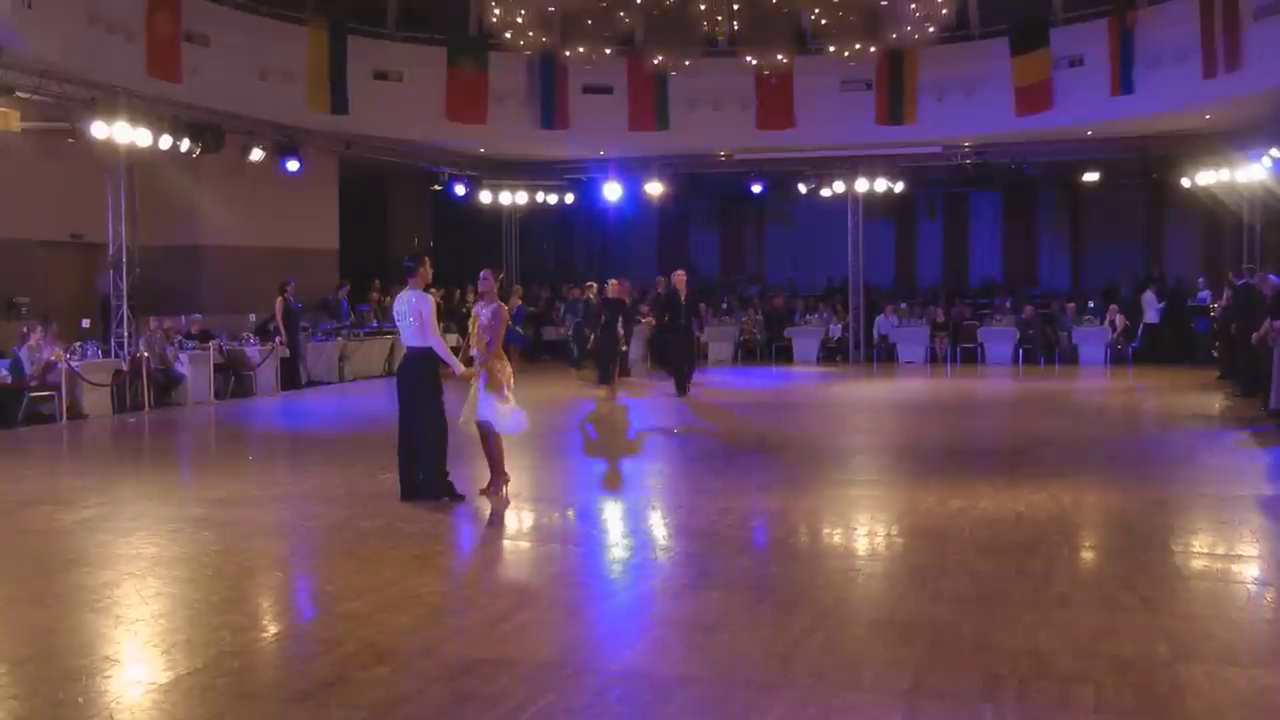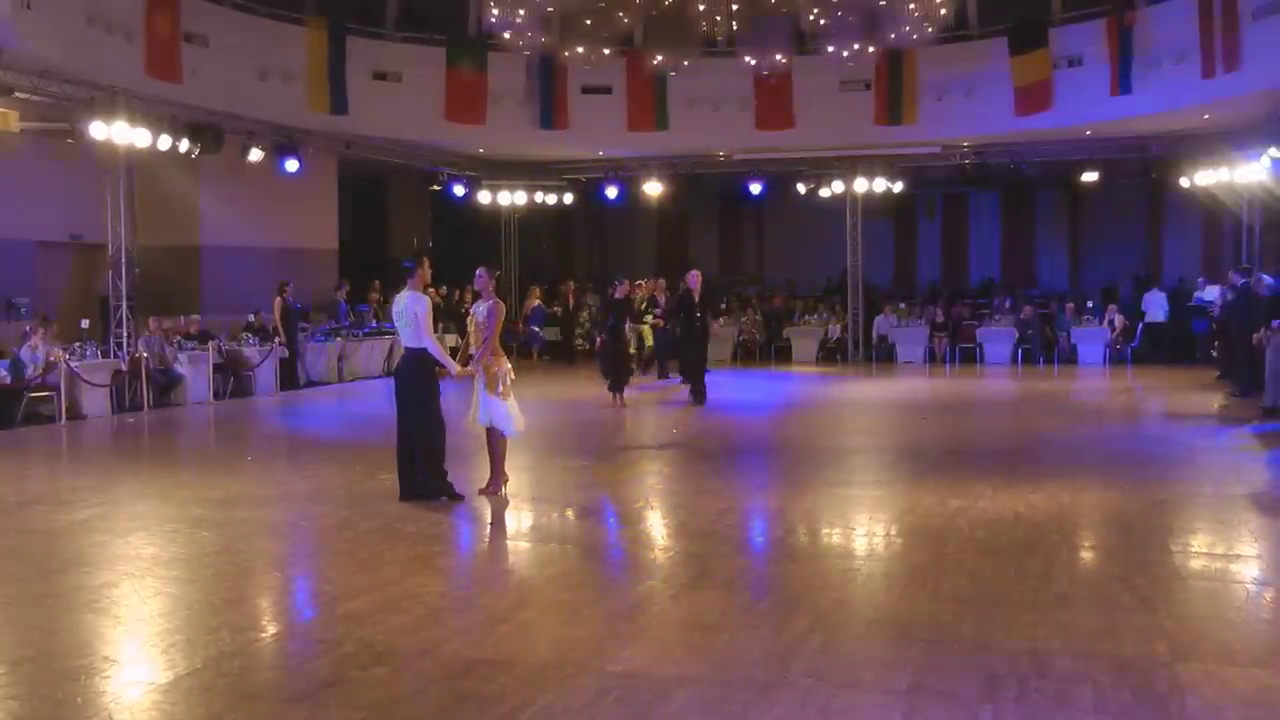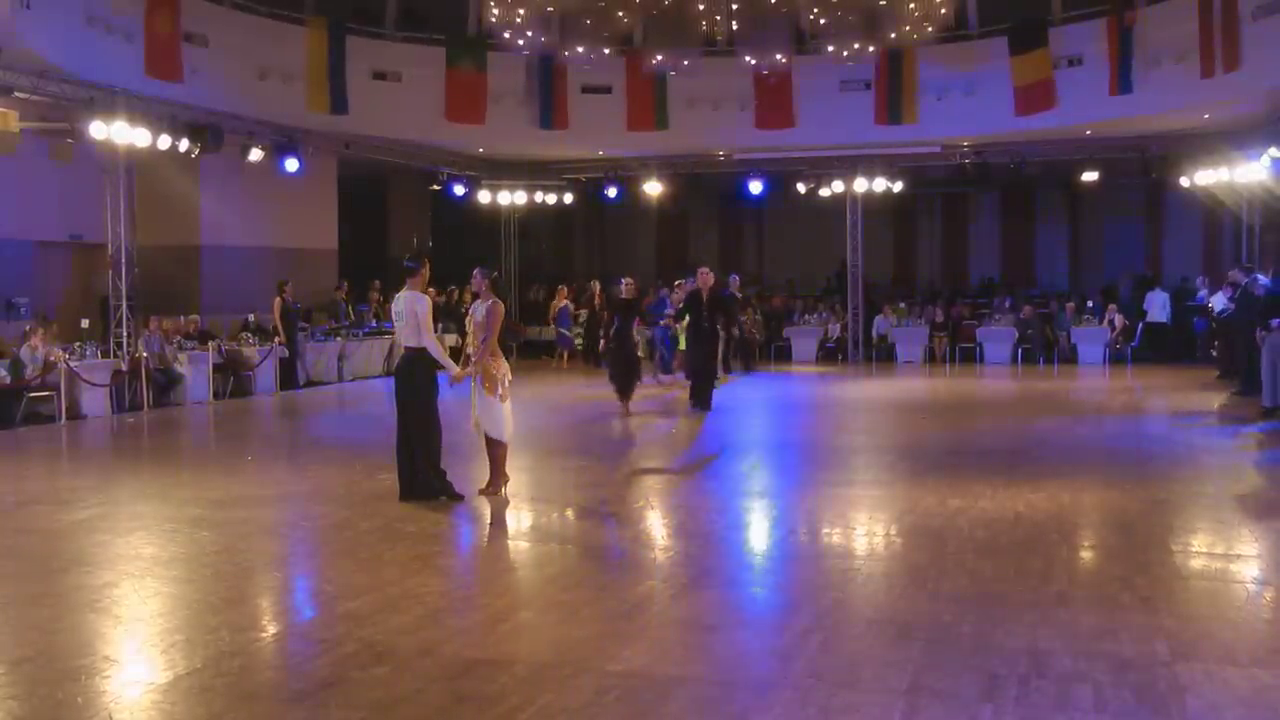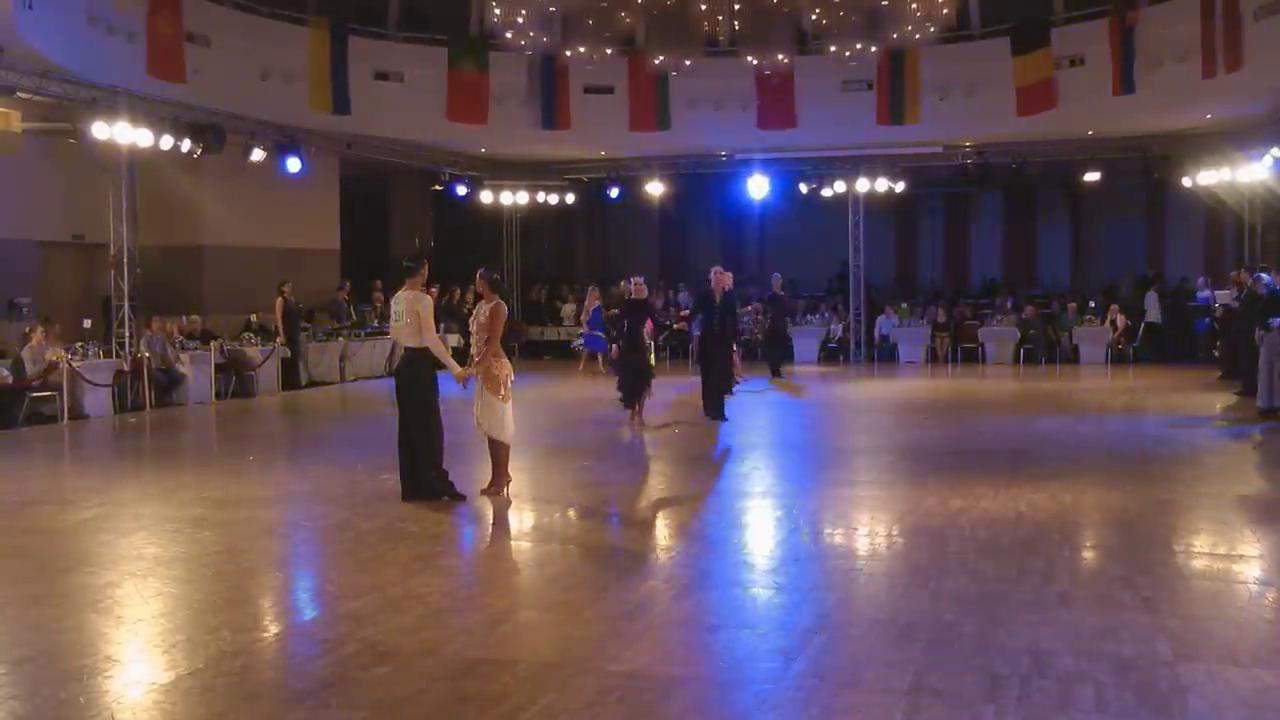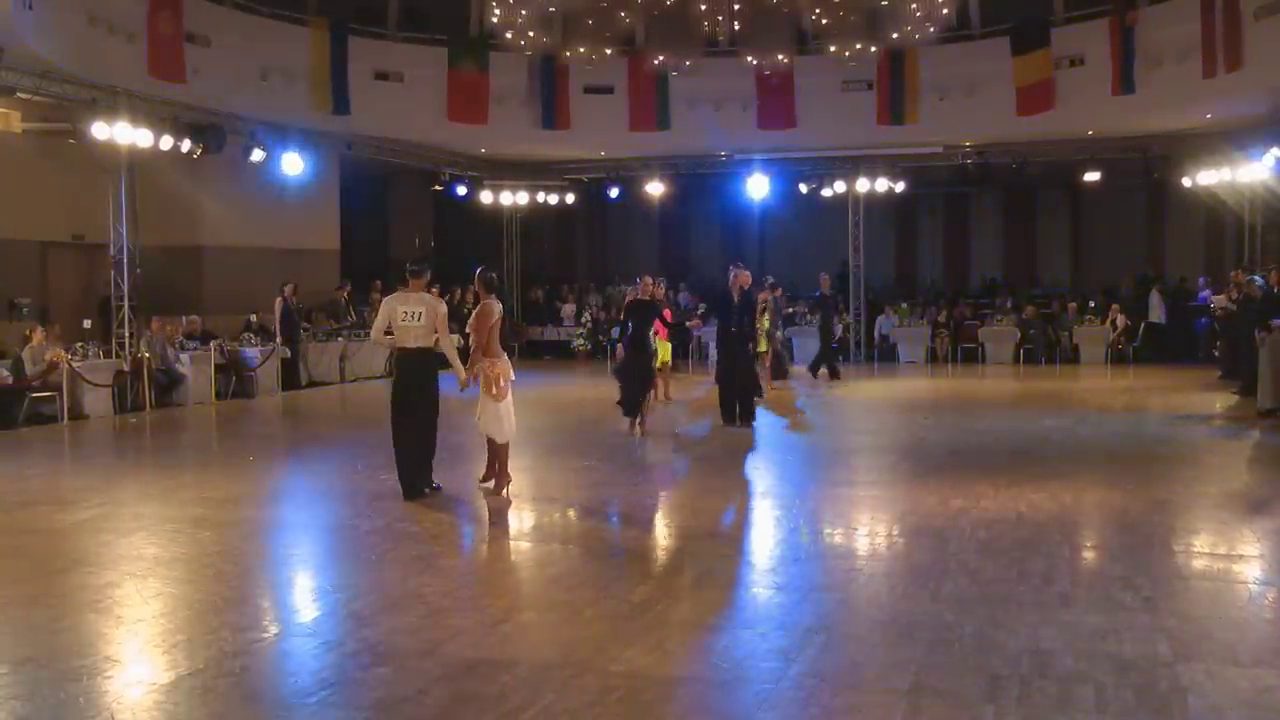
dt=1s
person 1, frame 1
left shoulder: (399, 301)
right shoulder: (424, 299)
right elbow: (434, 339)
right wrist: (458, 366)
left hip: (409, 363)
right hip: (424, 365)
left knee: (409, 426)
right knee: (432, 425)
left ankle: (410, 486)
right ankle: (434, 485)
person 1, frame 2
left shoulder: (399, 300)
right shoulder: (421, 300)
right elbow: (429, 340)
left wrist: (437, 365)
right wrist: (452, 366)
left hip: (406, 363)
right hip: (420, 366)
left knee: (408, 426)
right knee: (430, 426)
left ankle: (410, 486)
right ankle: (433, 484)
person 1, frame 3
left shoulder: (397, 300)
right shoulder: (421, 300)
right elbow: (429, 340)
right wrist: (452, 368)
left hip: (405, 362)
right hip: (420, 365)
left knee: (407, 425)
right knee: (427, 425)
left ankle: (410, 485)
right ankle: (431, 484)
person 1, frame 4
left shoulder: (396, 299)
right shoulder: (422, 300)
right elbow: (431, 340)
right wrist: (455, 368)
left hip: (405, 363)
right hip: (420, 364)
left knee: (408, 426)
right knee: (428, 425)
left ankle: (412, 486)
right ankle: (433, 484)
person 1, frame 5
left shoulder: (391, 302)
right shoulder: (436, 304)
left elbow: (376, 335)
right elbow: (445, 342)
right wrist: (460, 372)
left hip: (403, 364)
right hip: (425, 363)
left knee: (403, 424)
right knee: (426, 422)
left ankle: (411, 485)
right ankle: (421, 479)
person 2, frame 1
left shoulder: (499, 309)
right shoulder: (478, 307)
left elbow: (495, 343)
right elbow: (471, 337)
left wrist: (479, 365)
left hip: (494, 368)
right hip: (481, 367)
left knee: (490, 424)
right knee: (481, 423)
left ankle: (499, 475)
right ankle: (496, 475)
person 2, frame 2
left shoulder: (495, 305)
right shoulder: (477, 305)
left elbow: (491, 340)
right elbow: (471, 337)
left wrist: (473, 364)
left hip: (494, 365)
right hip: (482, 366)
left knee: (497, 423)
right knee: (489, 422)
left ankle: (498, 476)
right ankle: (497, 474)
person 2, frame 3
left shoulder: (494, 305)
right shoulder: (477, 304)
left elbow: (490, 341)
right elbow: (471, 338)
left wrist: (473, 366)
right wrist: (464, 364)
left hip: (492, 366)
right hip: (479, 366)
left knee: (494, 422)
right knee: (486, 422)
left ankle: (498, 476)
right ankle: (498, 473)
person 2, frame 4
left shoulder: (498, 306)
right shoulder: (482, 305)
left elbow: (493, 343)
left wrist: (475, 367)
right wrist: (470, 365)
left hip: (495, 367)
right hip: (484, 367)
left knee: (498, 423)
right knee: (488, 422)
left ankle: (502, 475)
right ankle: (498, 474)
person 2, frame 5
left shoulder: (484, 308)
right shoulder: (494, 304)
left elbow: (479, 344)
left wrist: (470, 368)
right wrist: (476, 367)
left hip: (492, 366)
right hip: (493, 363)
left knee: (497, 421)
right knee: (490, 420)
left ankle: (502, 474)
right ankle: (492, 468)
